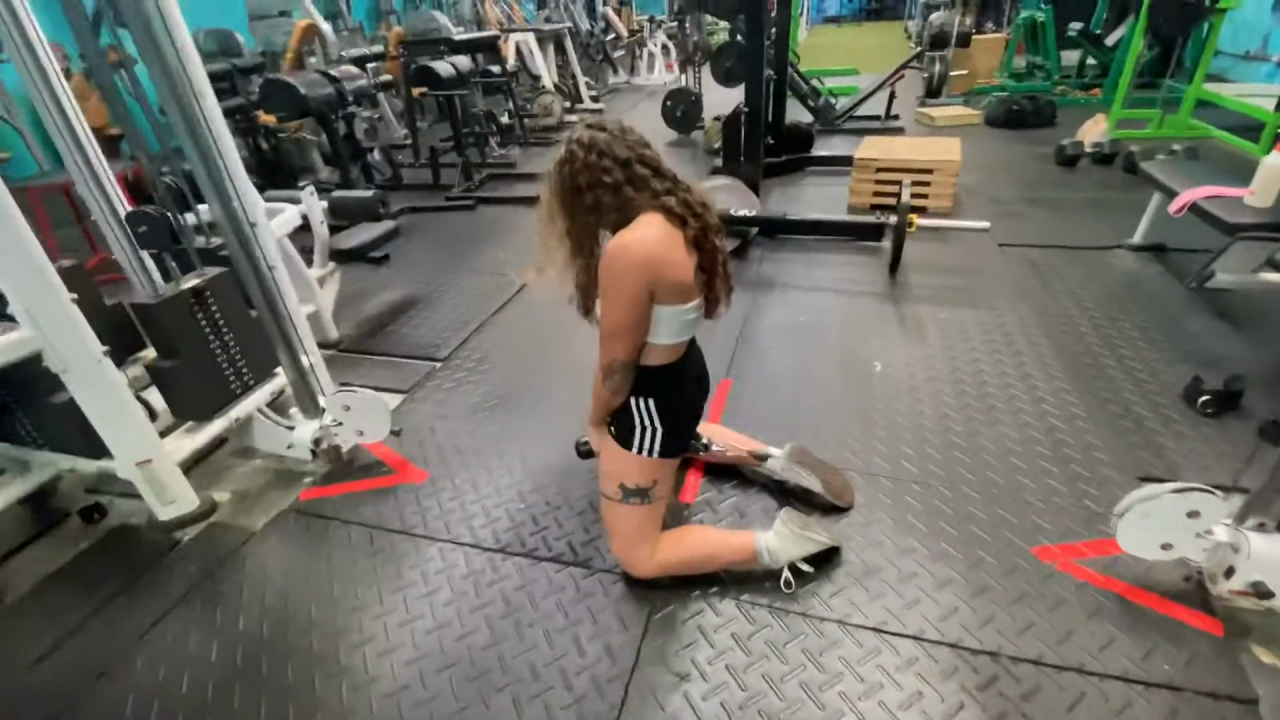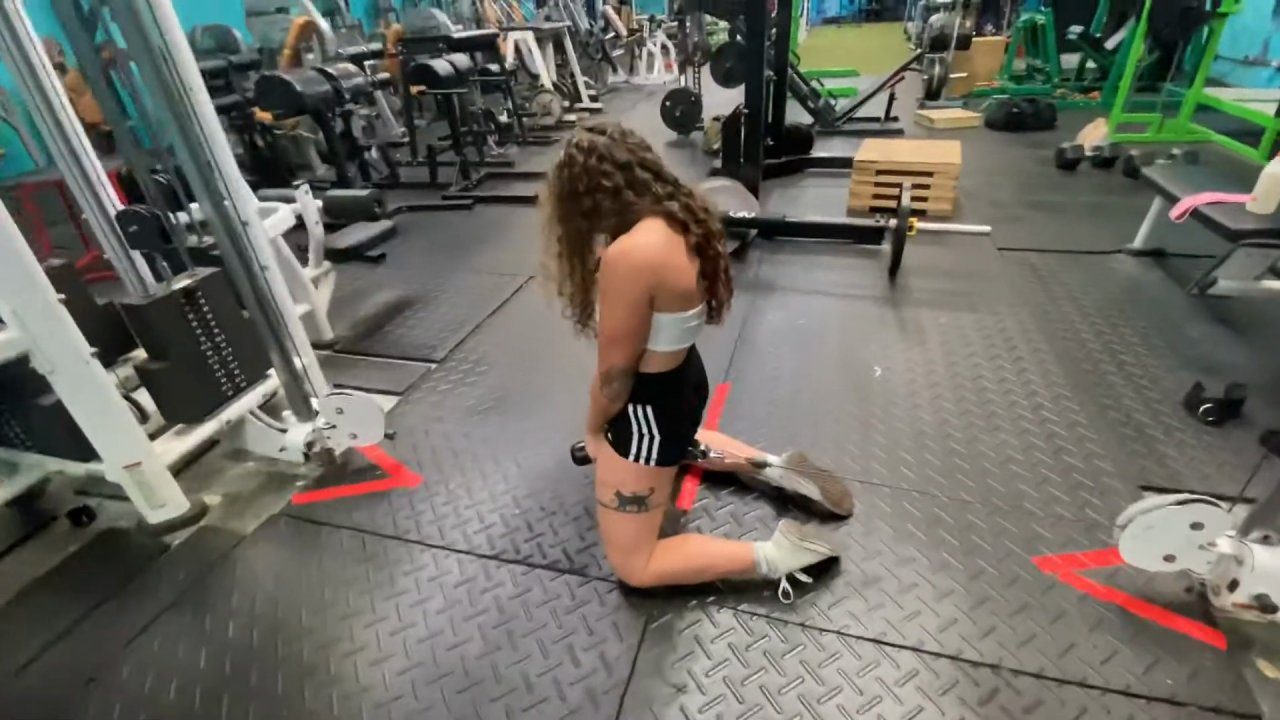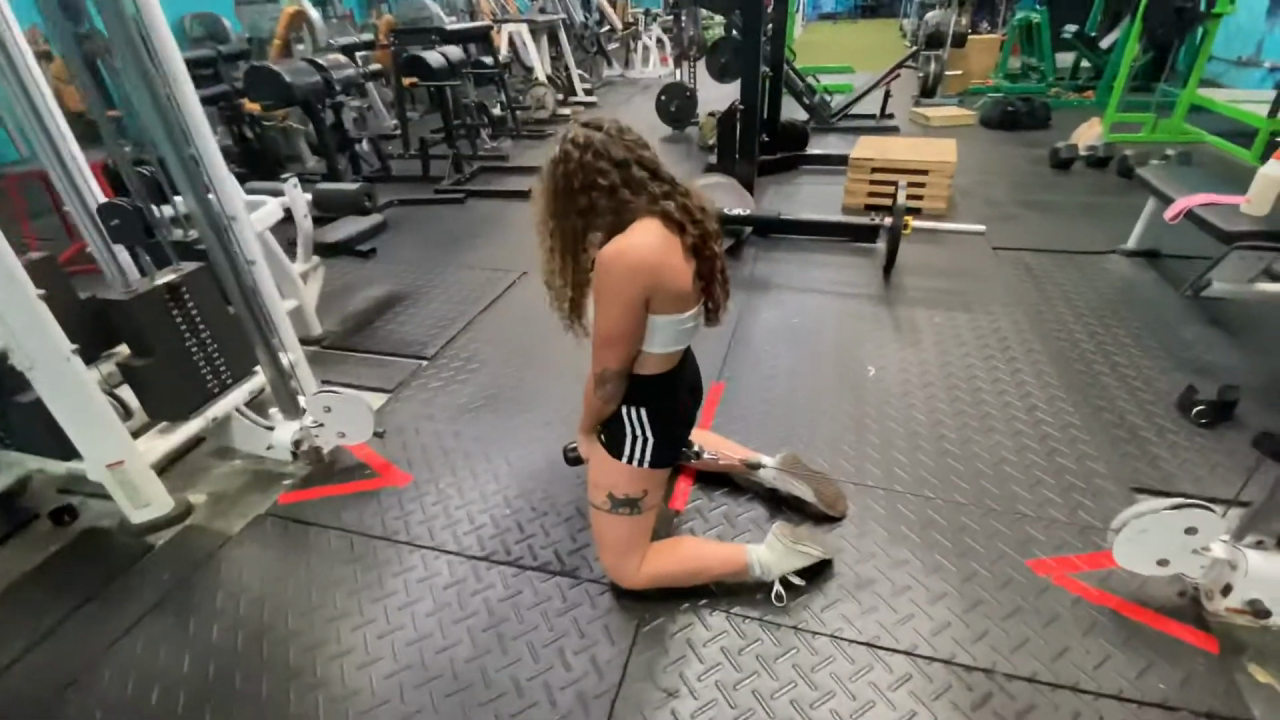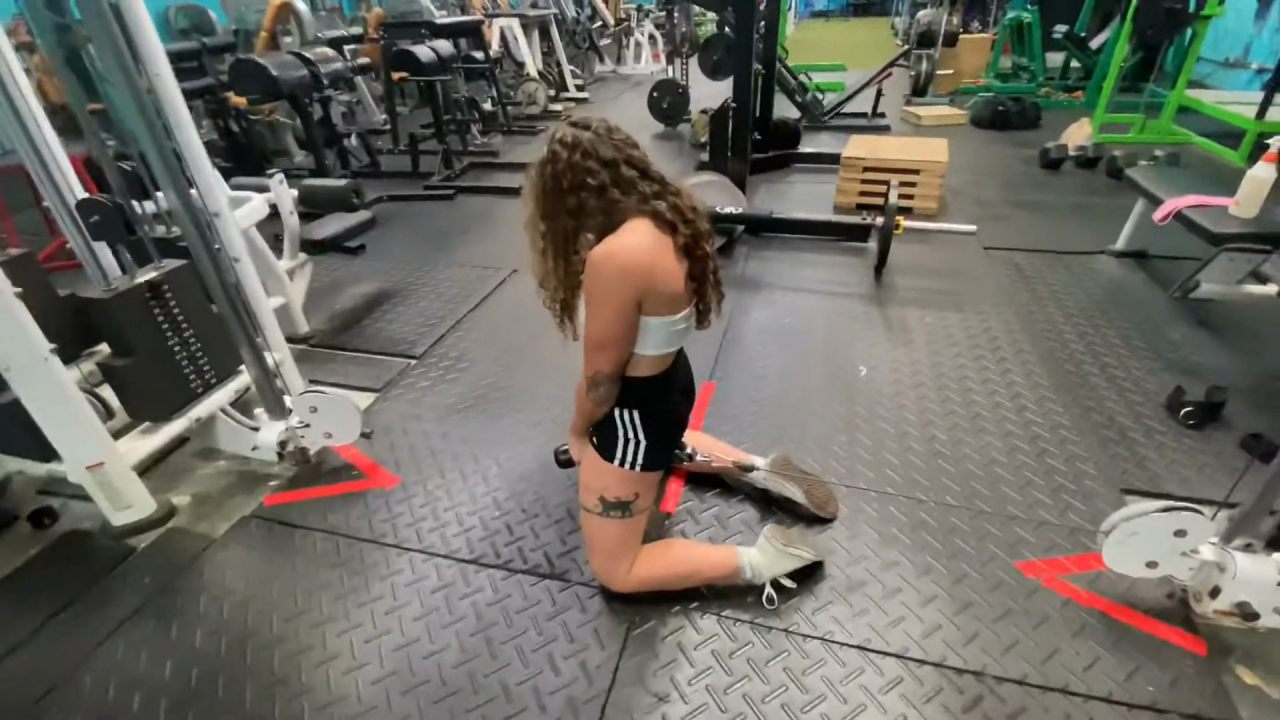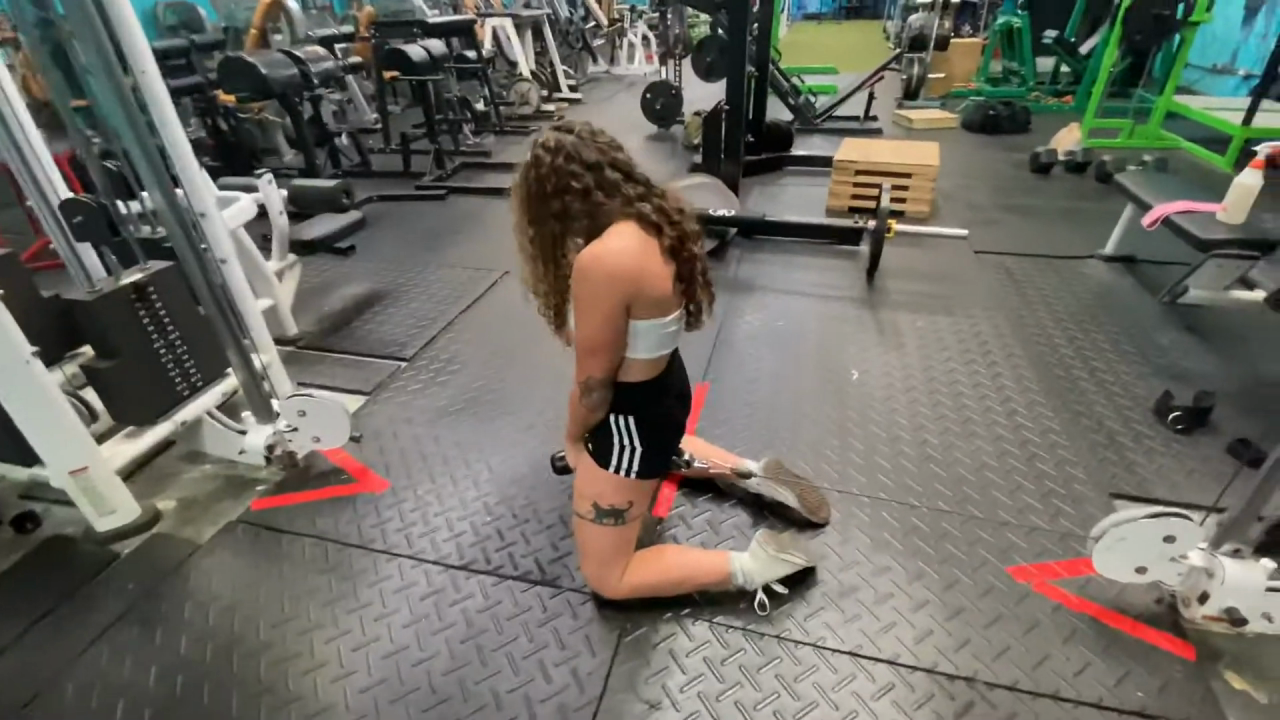
dt=0.1s
person 1, frame 1
left shoulder: (629, 248)
right shoulder: (678, 213)
left elbow: (617, 360)
left wrist: (596, 423)
left hip: (651, 401)
right hip: (681, 376)
left knee: (638, 558)
right knee: (681, 437)
left ankle: (777, 545)
right ankle: (777, 461)
person 1, frame 2
left shoulder: (630, 254)
right shoulder: (678, 216)
left elbow: (615, 368)
left wrist: (593, 429)
left hip: (649, 407)
right hip: (680, 382)
left knee: (633, 566)
right knee: (678, 444)
left ankle: (775, 555)
right ankle: (776, 469)
person 1, frame 3
left shoulder: (624, 255)
right shoulder: (673, 215)
left elbow: (609, 369)
left wrist: (586, 430)
left hip: (642, 410)
right hip: (674, 383)
left knee: (625, 568)
right knee: (672, 443)
left ankle: (769, 558)
right ankle: (770, 470)
person 1, frame 4
left shoulder: (615, 257)
right shoulder: (665, 214)
left elbow: (601, 373)
left wrist: (578, 432)
left hip: (637, 412)
right hip: (667, 386)
left knee: (615, 572)
left ankle: (759, 561)
right ankle: (761, 470)
person 1, frame 5
left shoulder: (601, 261)
right shoulder: (652, 217)
left elbow: (593, 379)
left wrist: (573, 439)
left hip: (631, 417)
right hip: (662, 390)
left knee: (608, 578)
left ankle: (751, 567)
right ankle: (754, 474)
